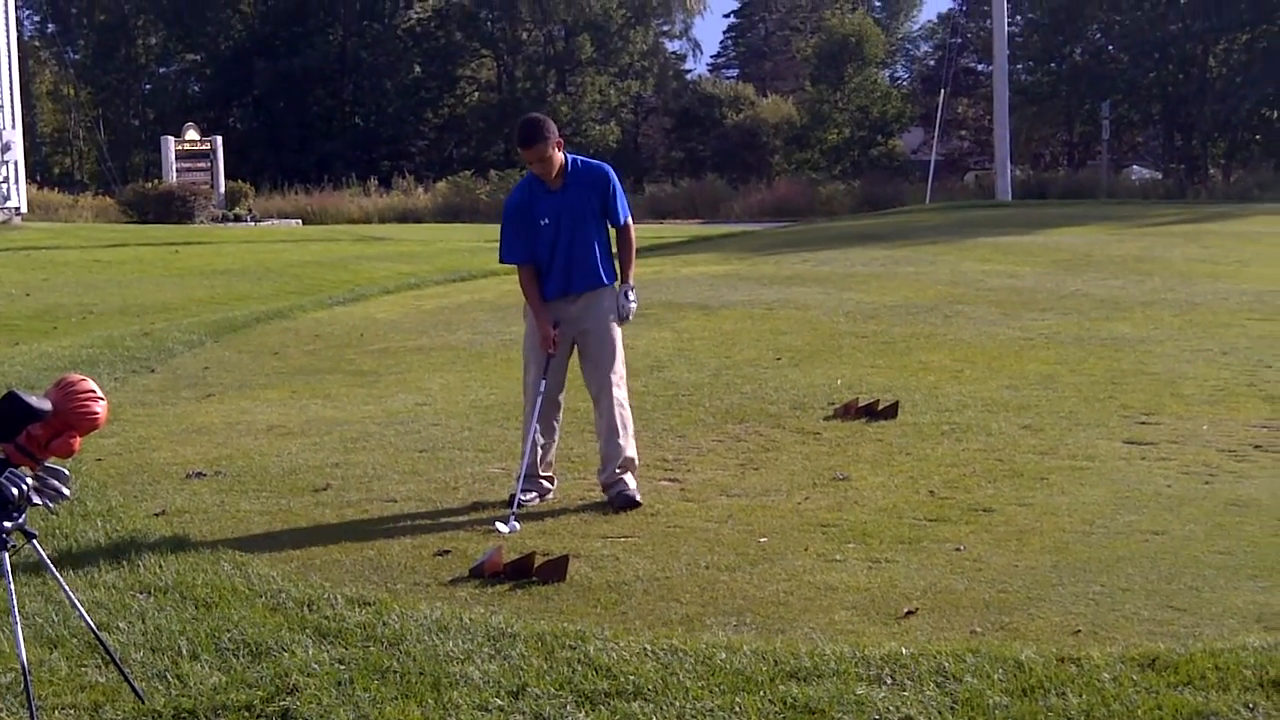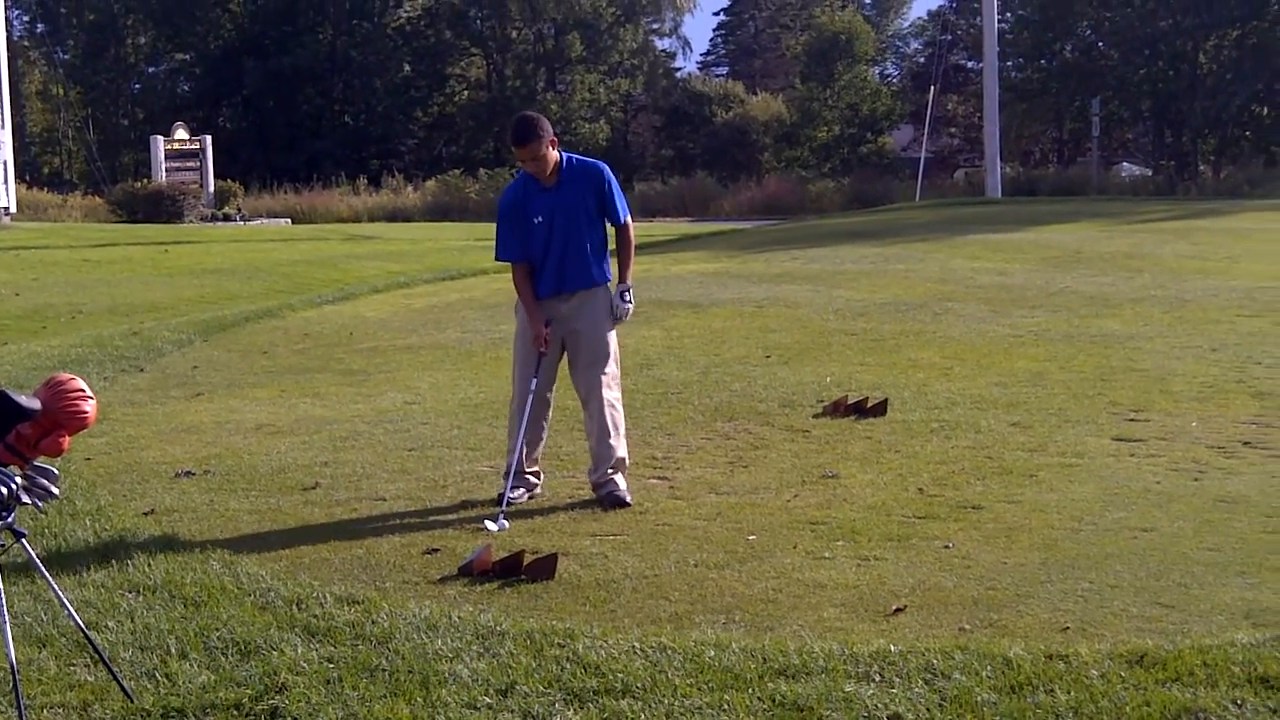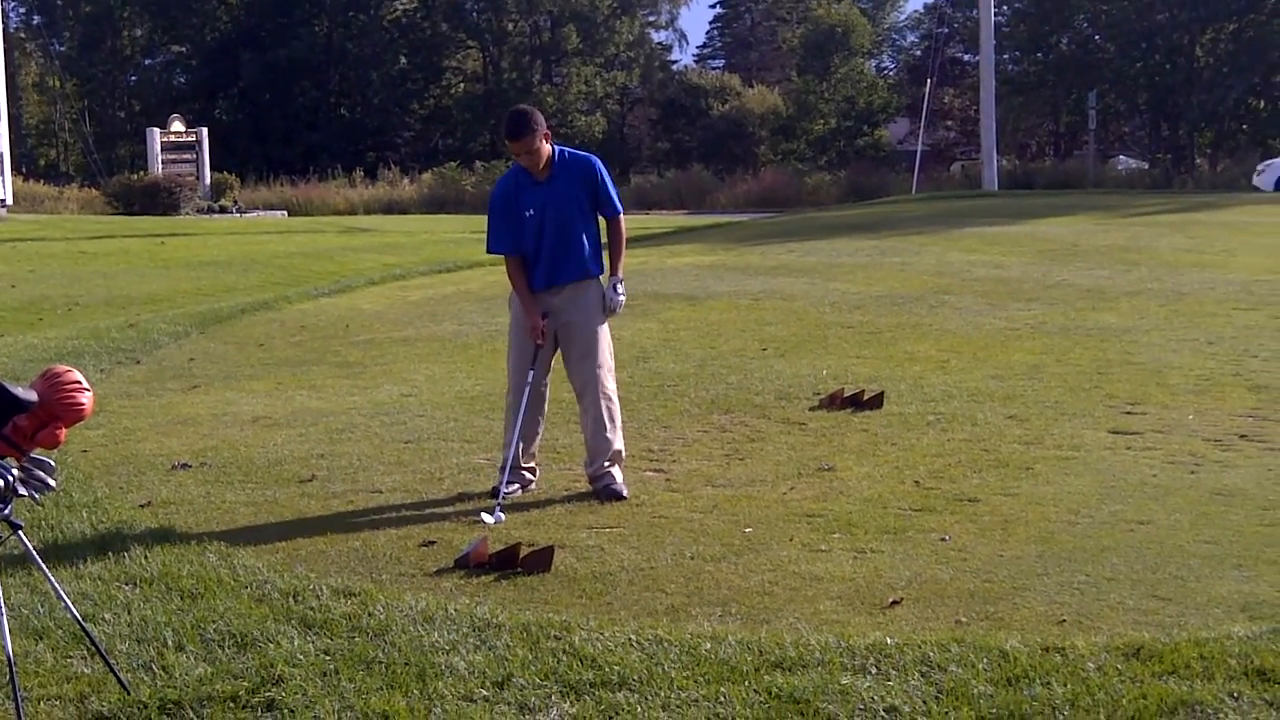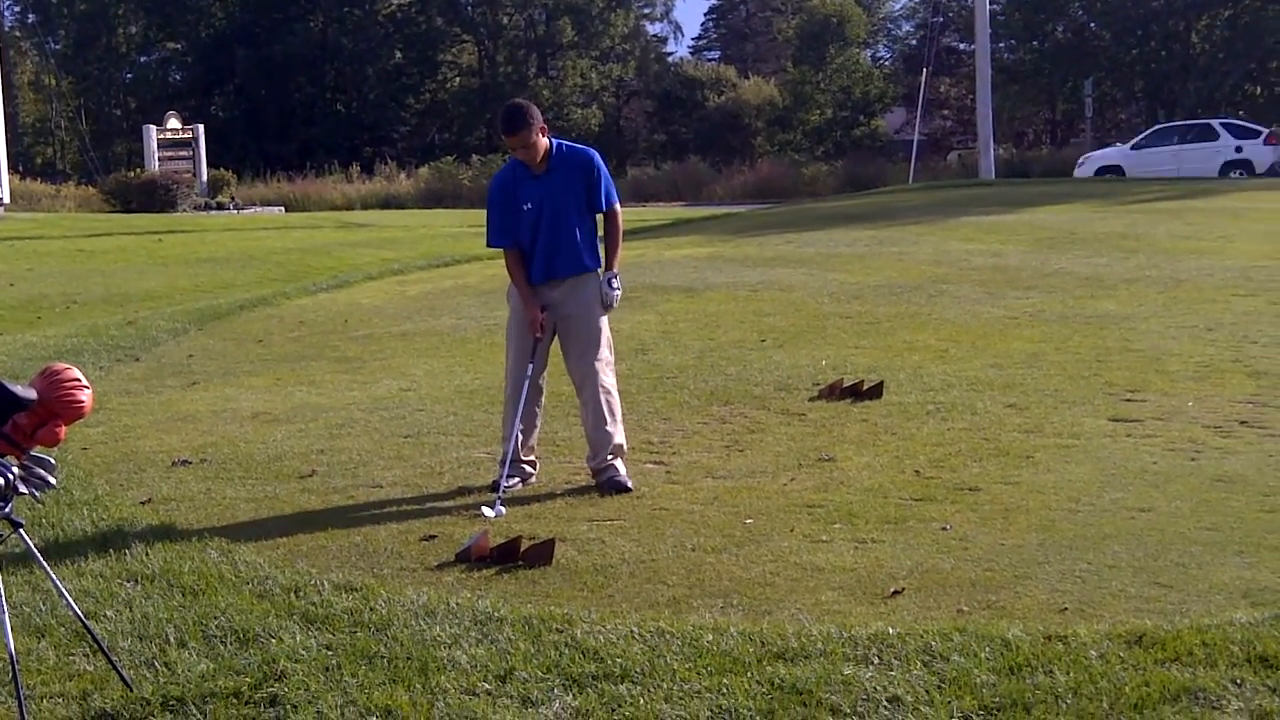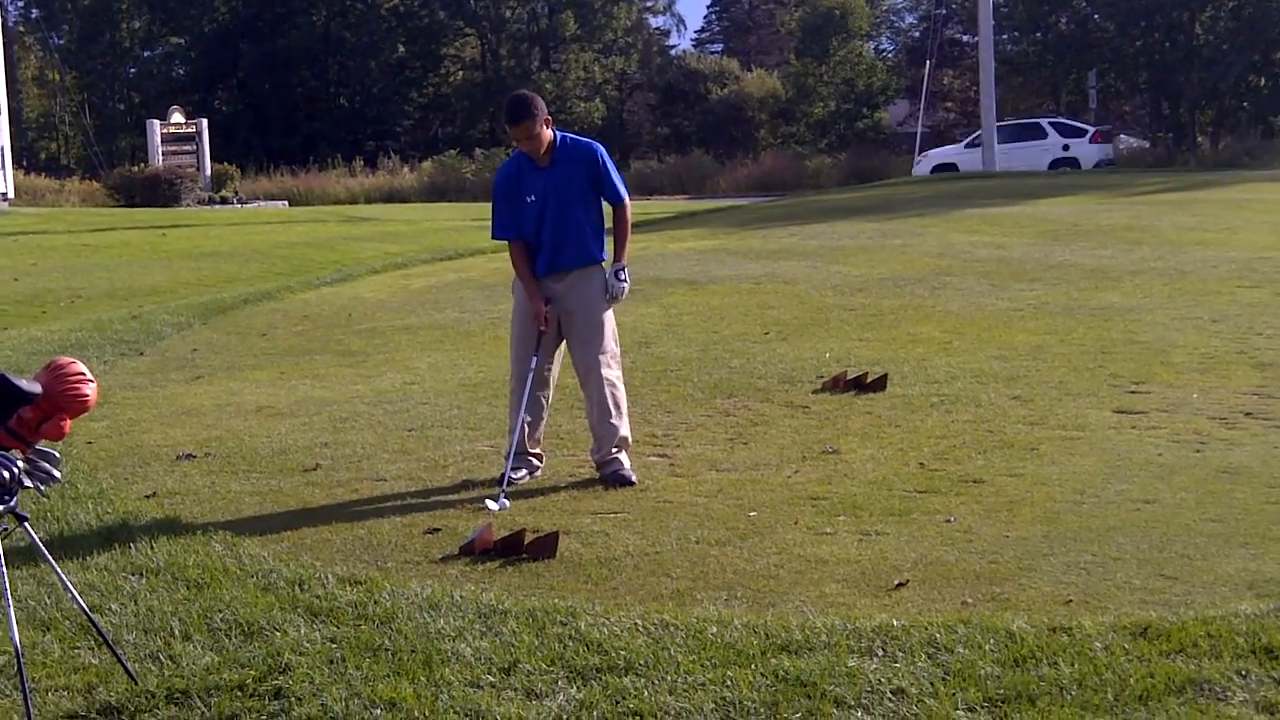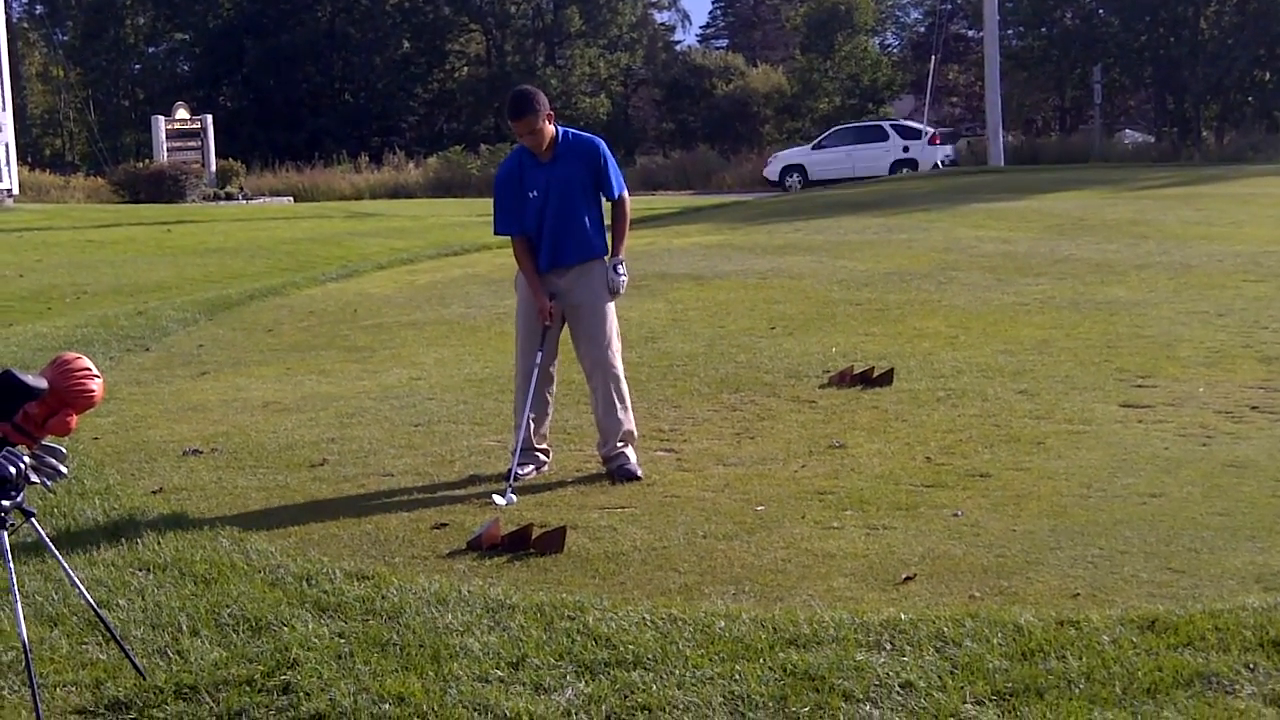
dt=0.2s
person 1, frame 1
left shoulder: (599, 176)
right shoulder: (519, 200)
left elbow: (624, 228)
right elbow: (524, 266)
left wrist: (627, 285)
right wrist: (542, 319)
left hip: (598, 297)
right hip: (547, 304)
left knee: (610, 387)
right knee: (541, 394)
left ankle: (619, 478)
right ankle: (537, 477)
person 1, frame 2
left shoulder: (595, 175)
right shoulder: (514, 197)
left elbow: (623, 227)
right elbow: (518, 263)
left wrist: (624, 285)
right wrist: (534, 317)
left hip: (590, 296)
right hip: (538, 303)
left knee: (600, 389)
right knee: (528, 392)
left ankle: (609, 477)
right ankle: (523, 475)
person 1, frame 3
left shoulder: (587, 169)
right shoulder: (506, 190)
left elbow: (615, 221)
right elbow: (511, 256)
left wrist: (616, 278)
right wrist: (531, 309)
left hip: (583, 289)
right hip: (531, 295)
left knee: (595, 382)
right knee: (523, 386)
left ankle: (605, 470)
right ankle: (519, 469)
person 1, frame 4
left shoulder: (585, 162)
right shoulder: (503, 184)
left elbow: (612, 214)
right elbow: (510, 249)
left wrist: (611, 272)
right wrist: (529, 303)
left hip: (581, 283)
right hip: (529, 289)
left knee: (595, 375)
right knee: (521, 378)
left ankle: (608, 462)
right ankle: (519, 463)
person 1, frame 5
left shoulder: (589, 154)
right shoulder: (508, 176)
left elbow: (621, 205)
right elbow: (514, 242)
left wrist: (619, 265)
right wrist: (534, 295)
left hip: (586, 276)
right hip: (533, 282)
left knee: (600, 368)
right knee: (528, 372)
left ankle: (612, 456)
right ankle: (525, 455)
person 1, frame 6
left shoulder: (591, 150)
right shoulder: (509, 172)
left elbow: (620, 202)
right elbow: (517, 237)
left wrist: (617, 259)
right wrist: (537, 291)
left hip: (588, 270)
right hip: (537, 277)
left knee: (604, 362)
right knee: (532, 367)
left ankle: (619, 449)
right ankle: (531, 450)
